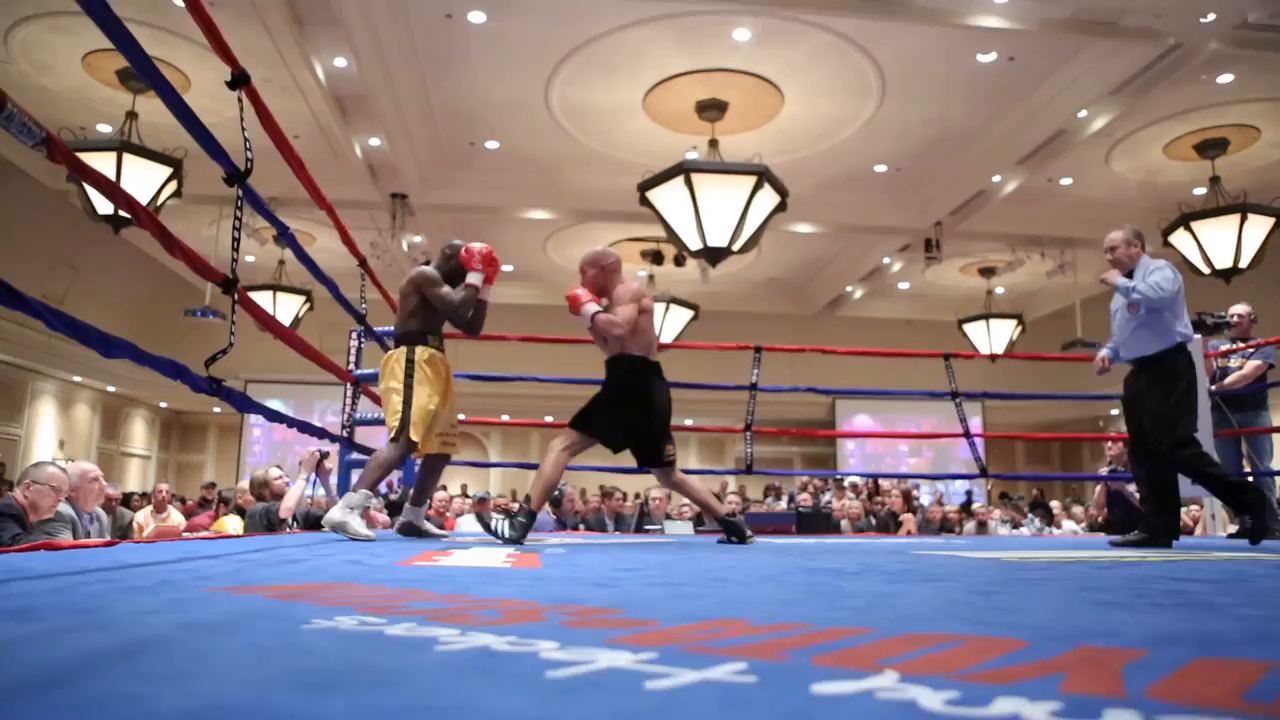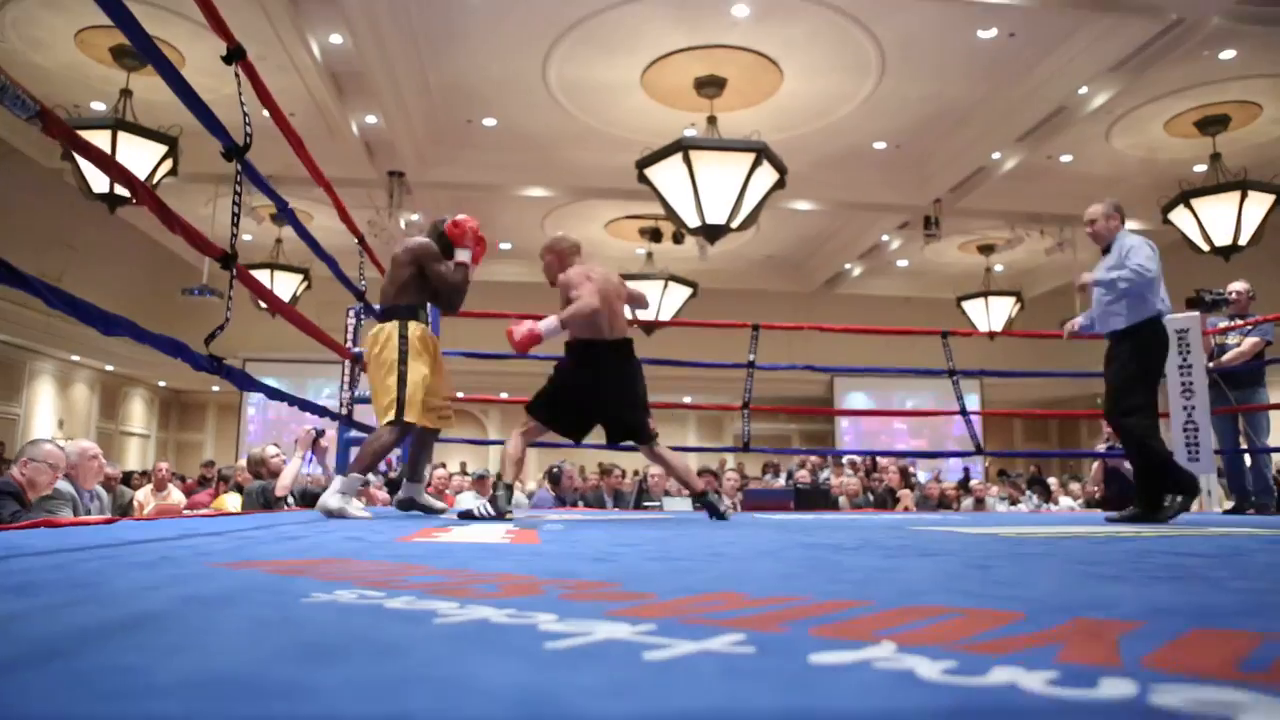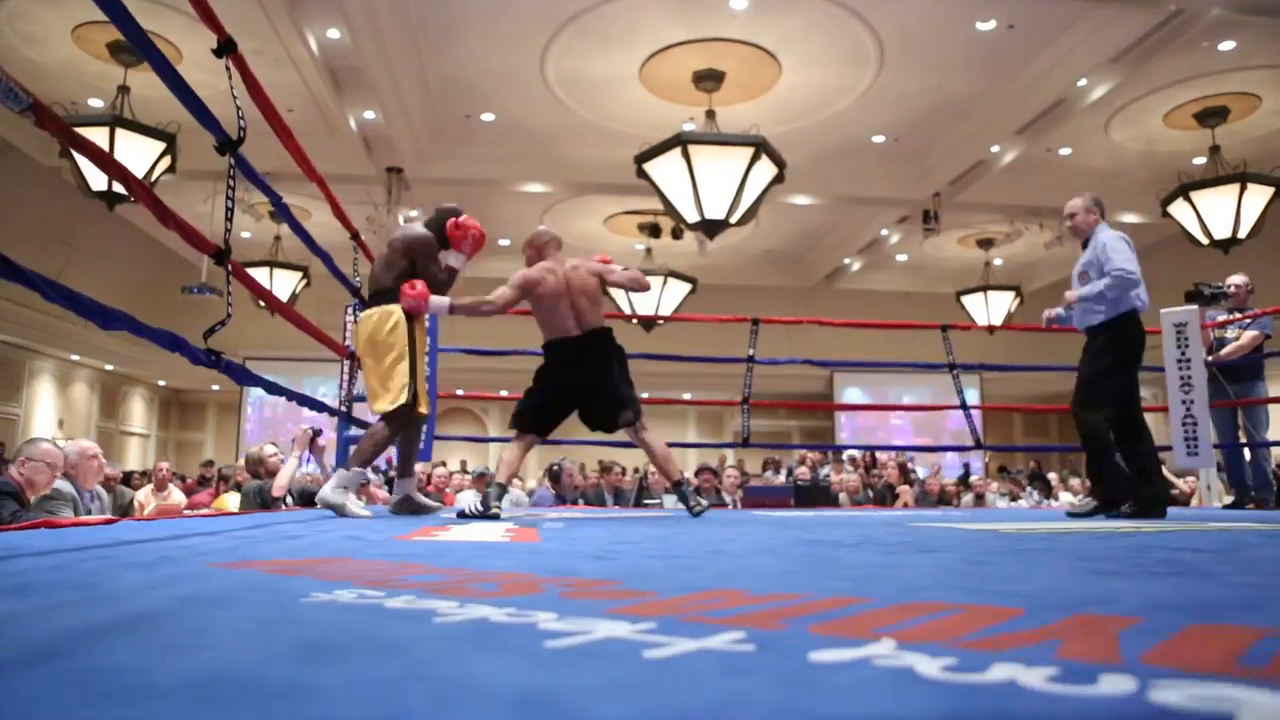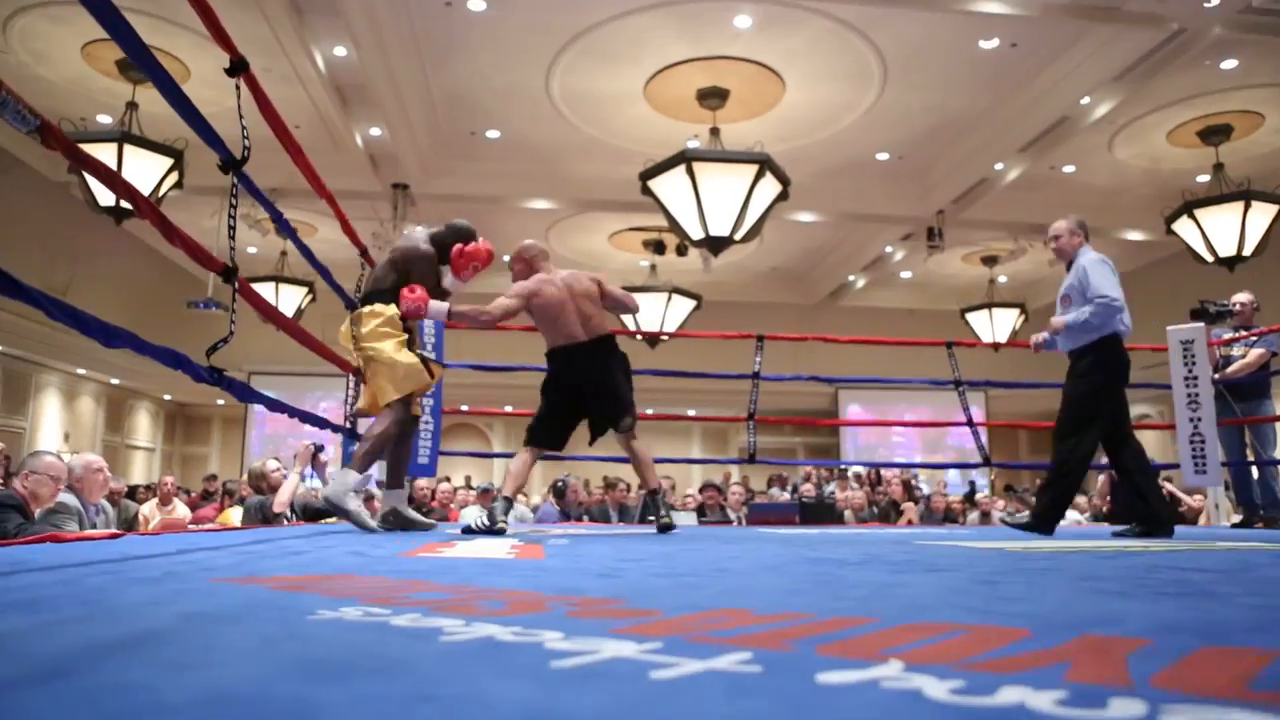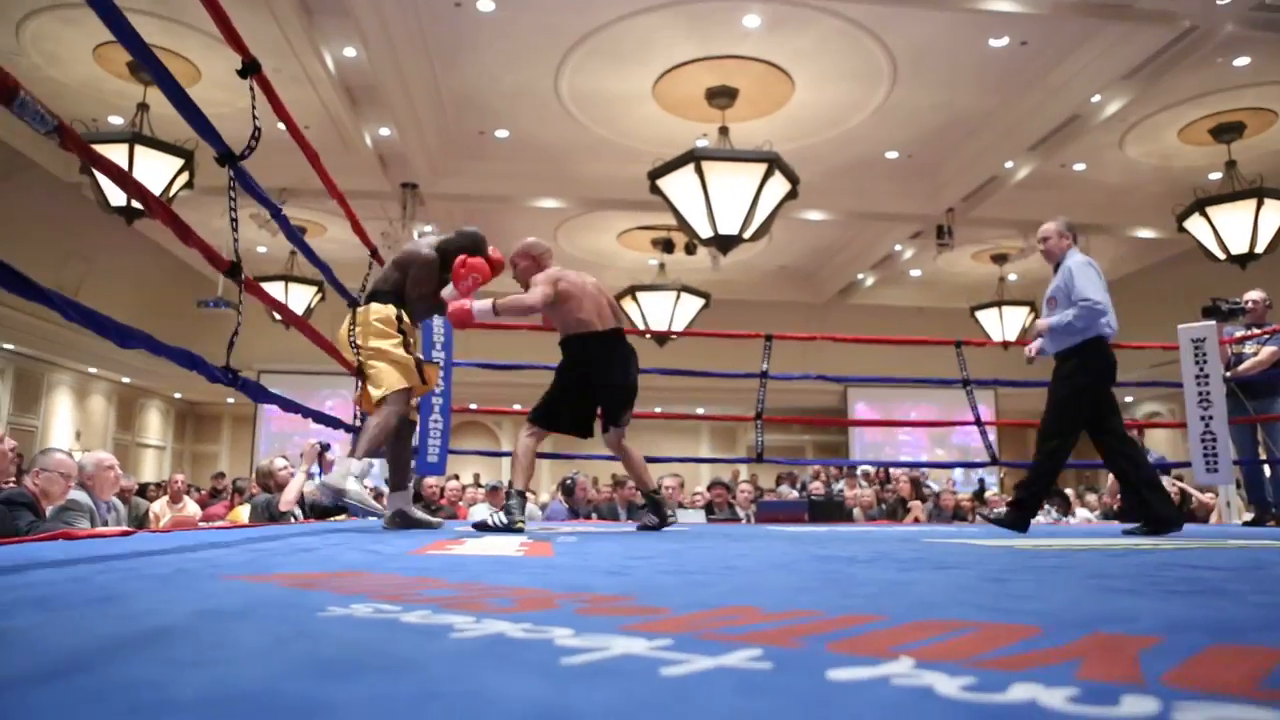
dt=0.1s
person 1, frame 1
left shoulder: (1160, 271)
right shoulder: (1125, 291)
left elbow: (1160, 296)
right elbow: (1123, 337)
left wrist: (1119, 284)
right wrist: (1108, 351)
left hip: (1169, 371)
right hip: (1141, 375)
left knee: (1177, 445)
right knee: (1144, 450)
left ankle: (1249, 502)
right ankle: (1157, 527)
person 1, frame 2
left shoulder: (1135, 245)
right shoulder: (1108, 259)
left elbow: (1144, 276)
right elbow: (1106, 312)
left wrist: (1099, 280)
right wrist: (1082, 321)
left hip: (1141, 343)
right hip: (1123, 345)
left knee: (1126, 416)
right knee: (1123, 418)
left ankle: (1180, 485)
right ankle: (1149, 502)
person 1, frame 3
left shoulder: (1110, 240)
right shoulder: (1090, 250)
left elbow: (1127, 277)
left wrist: (1080, 295)
right wrist: (1060, 314)
left hip: (1115, 337)
right hip: (1108, 339)
left knee: (1089, 411)
right knee: (1125, 418)
left ankle: (1111, 491)
right ankle: (1150, 499)
person 1, frame 4
left shoulder: (1092, 263)
right shoulder: (1076, 273)
left elbow: (1110, 304)
left wrist: (1066, 321)
right wrist: (1046, 338)
left hip: (1098, 360)
right hip: (1093, 362)
left knee: (1071, 436)
right knee: (1118, 438)
left ankle: (1044, 516)
right ankle: (1154, 517)
person 1, frame 5
left shoulder: (1079, 266)
right shoulder: (1065, 271)
left elbow: (1094, 308)
left wrist: (1049, 325)
right wrist: (1041, 343)
left hip: (1082, 364)
right hip: (1083, 362)
left knee: (1055, 437)
right knee: (1112, 439)
left ankle: (1019, 513)
right ankle: (1159, 513)
person 2, frame 1
left shoulder: (436, 283)
right shoulder: (426, 276)
left elbow: (473, 327)
right elbow: (460, 312)
left wrist: (484, 287)
right wrist: (475, 275)
left hip: (427, 364)
right hip: (412, 361)
left knee: (439, 447)
right knee: (403, 441)
left ankle: (412, 516)
right ankle: (345, 511)
person 2, frame 2
left shoulder: (423, 253)
right shoulder: (425, 247)
left elbow: (450, 306)
right elbow: (453, 293)
left wrist: (468, 262)
right wrist: (464, 253)
left hip: (414, 340)
right hip: (402, 337)
left knee: (432, 420)
right knee: (399, 423)
left ankle: (411, 491)
right ankle: (338, 494)
person 2, frame 3
left shoulder: (415, 237)
right shoulder: (423, 238)
left elbow: (425, 288)
right elbow: (437, 289)
left wrist: (457, 253)
right wrist: (457, 252)
left hip: (390, 323)
right hip: (392, 322)
left knee: (410, 408)
right knee: (399, 412)
left ankle: (405, 491)
right ankle: (340, 486)
person 2, frame 4
left shoulder: (420, 243)
right shoulder: (421, 251)
left elbow: (423, 295)
right elbow: (431, 303)
left wrist: (458, 273)
right wrist: (458, 276)
left hip: (384, 324)
right hip: (379, 322)
left knee: (405, 415)
right knee: (400, 408)
left ankle: (395, 507)
right ankle: (345, 486)
person 2, frame 5
left shoulder: (439, 255)
right shoulder: (425, 256)
left elbow: (442, 307)
right elbow: (418, 309)
left wrist: (460, 287)
right wrist: (456, 288)
left hip: (390, 324)
right hip: (381, 321)
left knee: (404, 420)
right knee: (398, 400)
left ankle: (398, 507)
right ankle: (346, 474)
person 3, frame 1
left shoulder: (630, 291)
right shoulder: (626, 297)
left elbow: (620, 329)
left wrist: (589, 310)
right wrist: (597, 313)
left hip: (631, 384)
right hip: (648, 386)
left knee: (563, 446)
right knee: (668, 474)
left ankle: (520, 521)
right ankle: (733, 525)
person 3, frame 2
left shoulder: (571, 277)
right shoulder: (608, 277)
left elbow: (590, 306)
right elbow: (640, 301)
left wrist: (541, 328)
left hip: (586, 363)
right hip: (621, 365)
left knee: (523, 434)
right knee: (651, 446)
person 3, frame 3
left shoulder: (531, 277)
right shoulder: (591, 268)
left elbow: (493, 305)
right elbow: (642, 284)
left wrist: (436, 304)
right wrist: (616, 269)
left hip: (564, 362)
right hip: (604, 356)
left knee: (523, 437)
right knee: (638, 431)
person 3, frame 4
left shoulder: (529, 288)
right shoulder: (586, 280)
left elbow: (490, 315)
right elbow: (631, 306)
left wrist: (435, 308)
left hip: (569, 371)
right hip: (607, 363)
left knee: (531, 450)
right knee: (628, 440)
right ankle: (661, 509)
person 3, frame 5
left shoulder: (545, 278)
right shoulder: (588, 279)
left elbow: (531, 304)
right elbow: (617, 320)
left wrist: (476, 309)
left hip: (586, 362)
right hip: (618, 359)
left knee: (530, 432)
right knee: (616, 441)
left ankle: (513, 509)
right ankle: (657, 507)
person 4, frame 1
right shoulder: (1215, 345)
left elbow: (1248, 374)
right elbow: (1208, 372)
left wrist: (1215, 388)
left hip: (1254, 412)
right hip: (1222, 413)
left knee: (1261, 468)
right knee: (1231, 471)
right ankle: (1246, 523)
person 4, frame 2
left shoulder: (1260, 323)
right shoulder: (1213, 322)
left elbow: (1246, 351)
right elbow: (1206, 349)
left wrist: (1213, 365)
right wrist: (1202, 319)
left hip: (1251, 389)
right hip: (1219, 390)
left knee: (1257, 445)
right knee: (1228, 448)
left ankle: (1265, 500)
right ankle: (1242, 499)
person 4, frame 3
left shoulder: (1260, 317)
right shoulder: (1212, 316)
left elbow: (1245, 345)
right elbow: (1205, 342)
left wrist: (1212, 359)
right wrist: (1201, 314)
left hip: (1250, 383)
right hip: (1218, 384)
left knee: (1257, 439)
right knee: (1228, 442)
left ankle: (1265, 495)
right ankle: (1242, 493)
person 4, frame 4
right shoulder: (1218, 334)
left elbow: (1251, 362)
right elbow: (1211, 361)
left wrist: (1218, 377)
right wrist: (1207, 331)
left hip: (1257, 400)
right hip: (1225, 402)
right knee: (1235, 460)
right ankle: (1250, 512)
person 4, frame 5
right shoulder: (1231, 332)
right elbow: (1224, 359)
left wrist: (1229, 375)
right wrist: (1219, 329)
right hip: (1236, 400)
right knee: (1247, 458)
